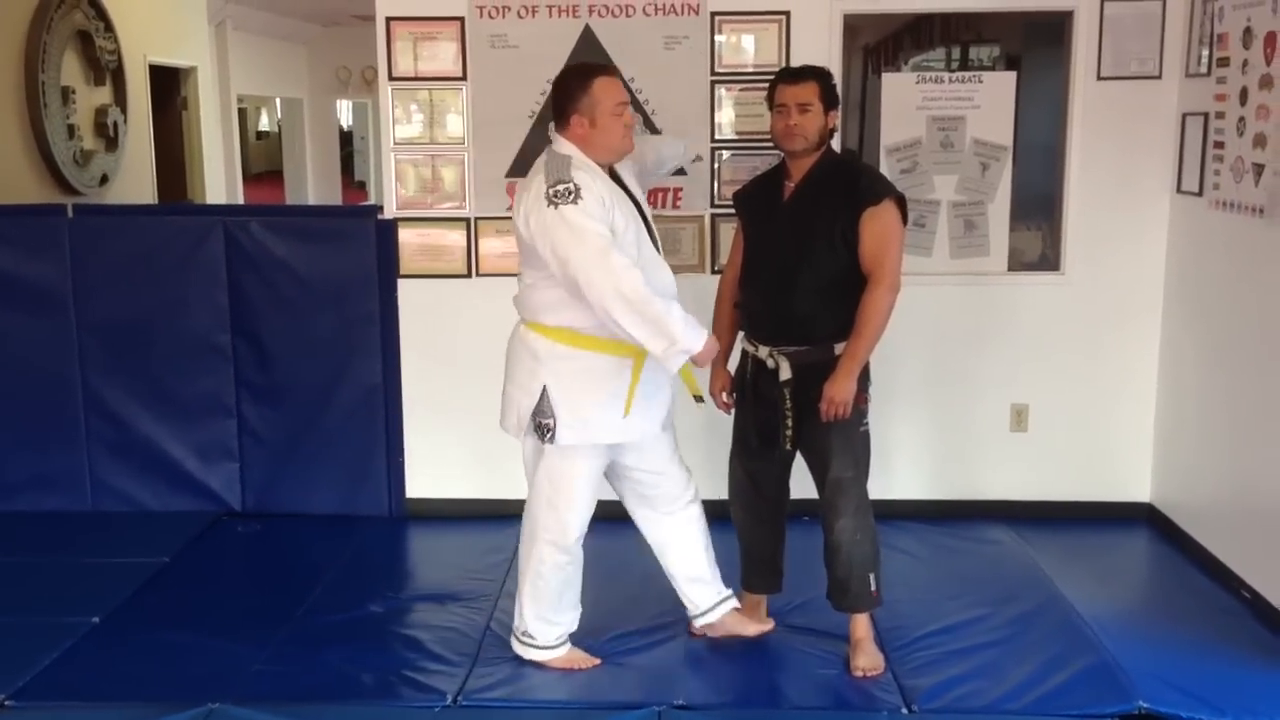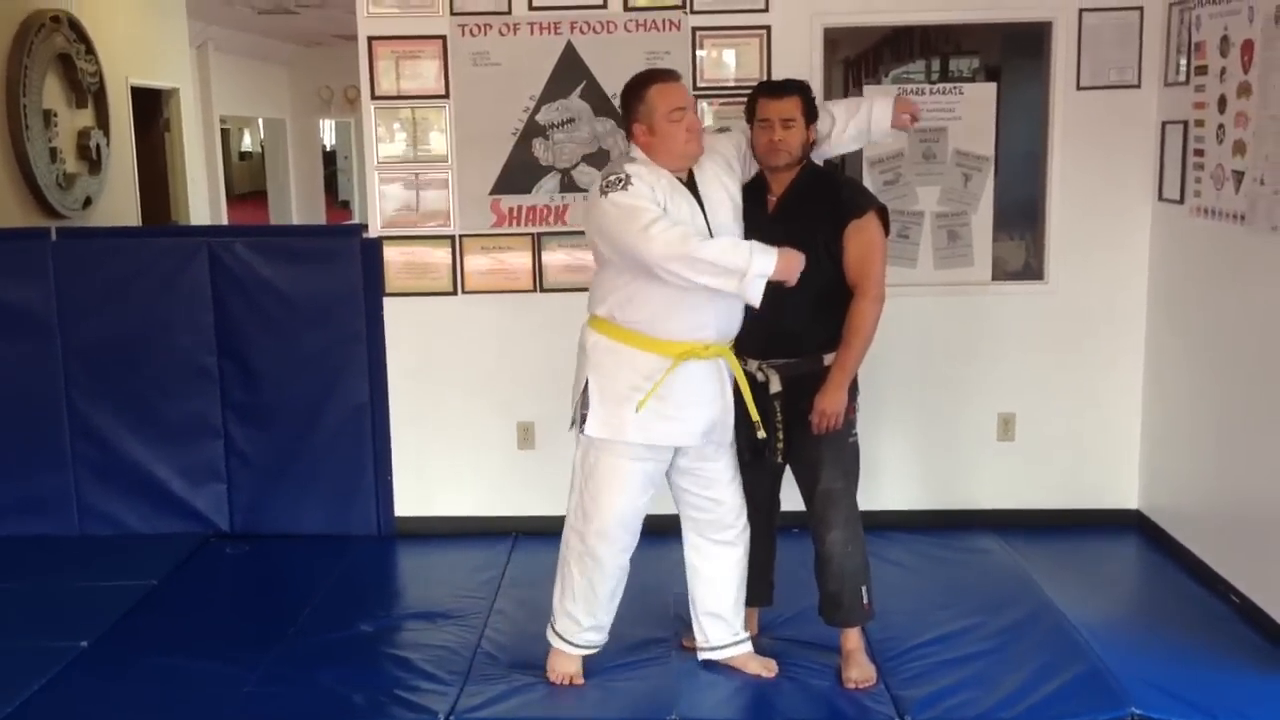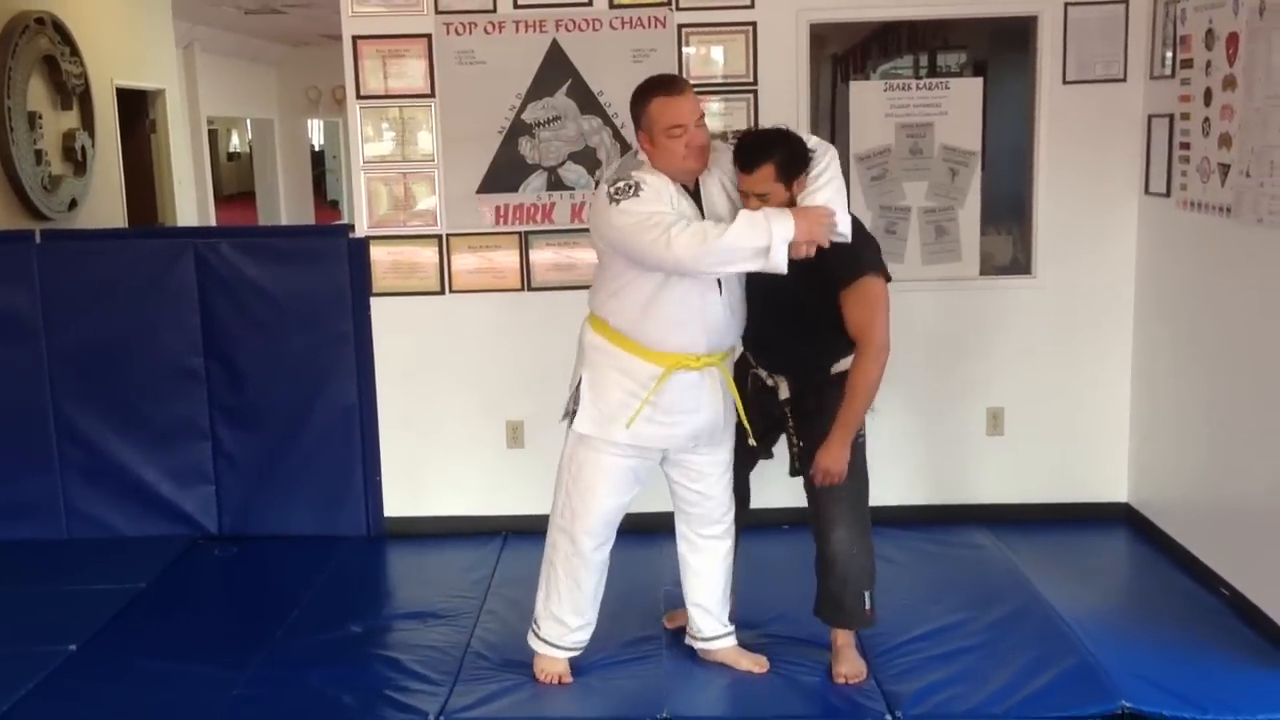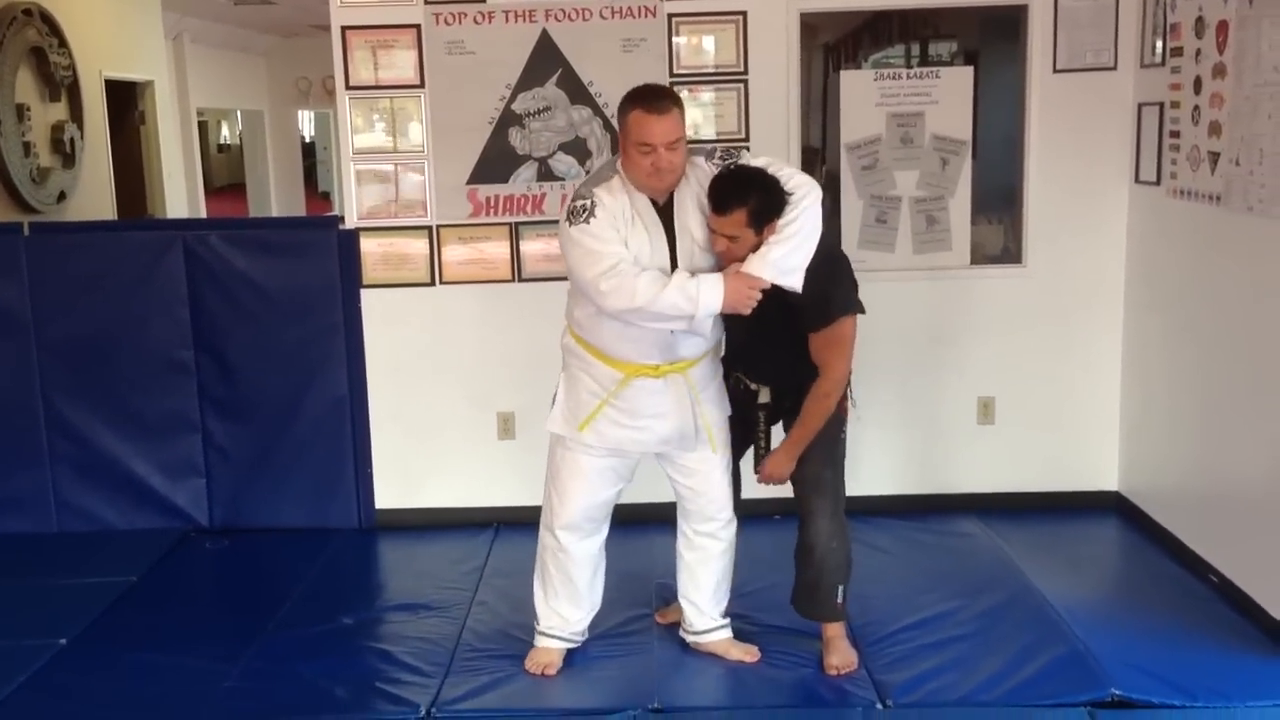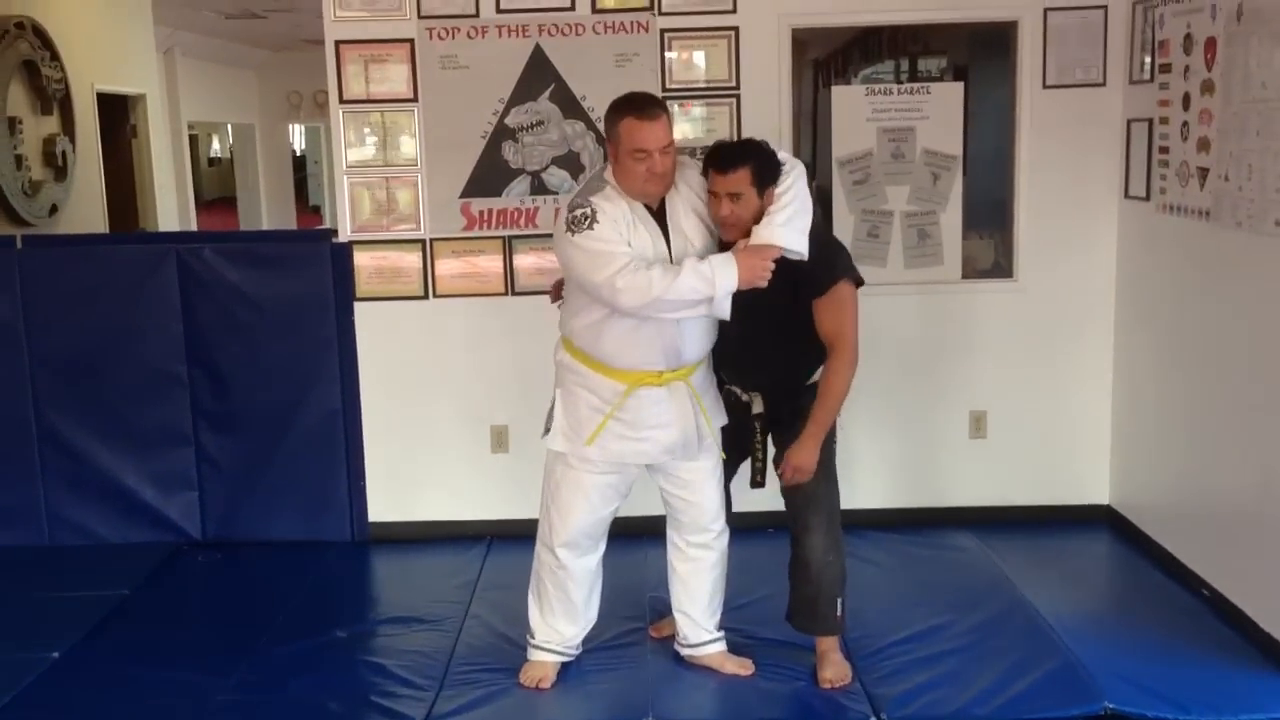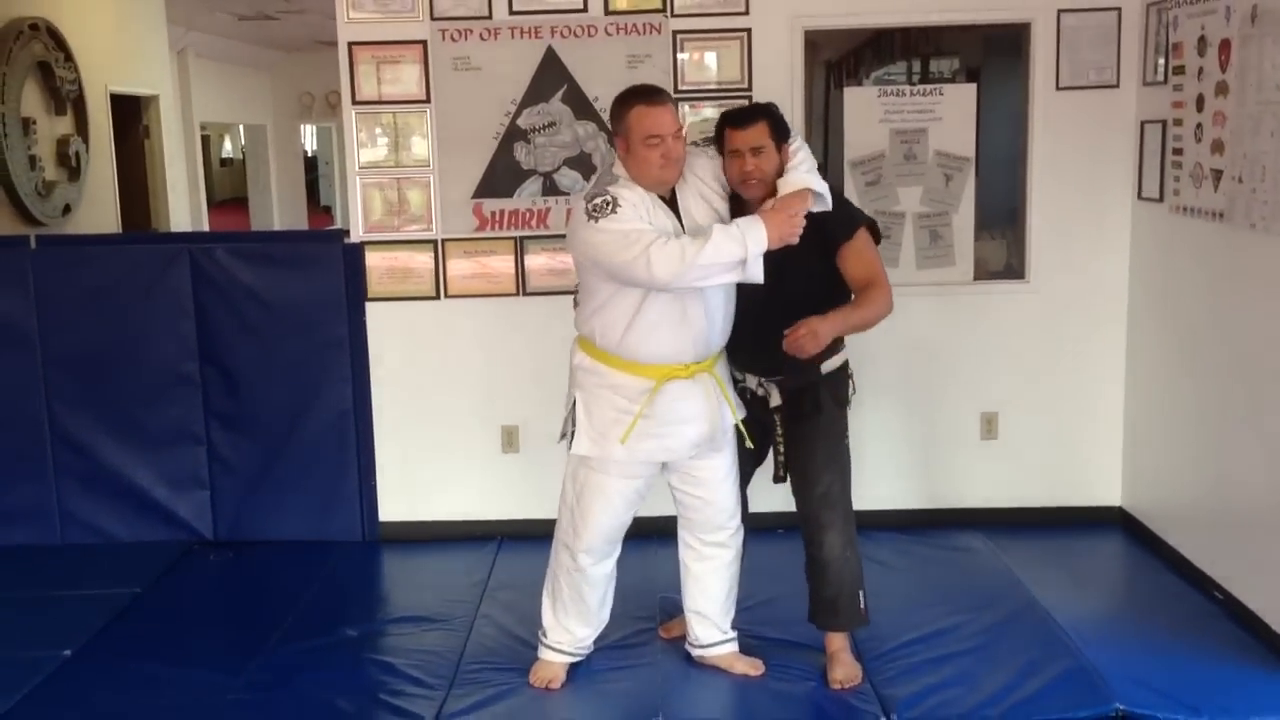
dt=0.4s
person 1, frame 1
left shoulder: (610, 165)
right shoulder: (557, 190)
left elbow: (652, 156)
right elbow: (611, 284)
left wrist: (688, 145)
right wrist: (687, 338)
left hip: (628, 373)
right hip: (568, 377)
left knee: (669, 496)
right knee: (560, 518)
left ankle: (712, 607)
right ankle: (540, 639)
person 1, frame 2
left shoulder: (720, 157)
right shoulder: (620, 189)
right elbow: (670, 250)
left wrist: (879, 114)
right wrist: (768, 261)
left hip: (704, 380)
right hip: (632, 380)
left knee: (720, 519)
right knee: (605, 522)
left ankle: (723, 639)
right ankle: (571, 638)
person 1, frame 3
left shoulder: (728, 161)
right shoulder: (625, 193)
right elbow: (687, 249)
left wrist: (814, 221)
right wrist: (785, 231)
left hip: (705, 383)
right hip: (625, 380)
left knee: (710, 516)
right knee: (586, 519)
left ankle: (712, 634)
right ankle: (555, 639)
person 1, frame 4
left shoulder: (715, 174)
right shoulder: (593, 205)
left elbow: (801, 193)
right elbow: (619, 291)
left wrist: (761, 271)
right wrist: (714, 293)
left hip: (692, 384)
right hip: (606, 386)
left knee: (711, 513)
right knee: (573, 516)
left ankle: (706, 626)
right ankle: (557, 631)
person 1, frame 5
left shoulder: (697, 178)
right shoulder: (587, 216)
left elbow: (783, 173)
right elbow: (635, 288)
left wrist: (771, 239)
right wrist: (729, 272)
left hip: (685, 392)
right hip: (603, 396)
left knee: (702, 525)
right knee: (572, 530)
left ankle: (701, 640)
right ankle: (551, 645)
person 1, frame 6
left shoulder: (704, 170)
right shoulder: (603, 208)
right elbow: (663, 263)
left wrist: (799, 188)
right wrist: (756, 236)
left hip: (701, 389)
right hip: (621, 394)
left knee: (716, 523)
right knee: (591, 533)
left ankle: (712, 640)
right ankle: (560, 645)
person 2, frame 1
left shoulder: (864, 190)
right shoulder: (755, 195)
left elbow: (883, 283)
right elbow: (733, 281)
left wrist: (847, 370)
right wrist: (719, 361)
left hip: (827, 370)
right hip: (760, 368)
left knee: (844, 502)
right knee: (753, 491)
left ankle: (861, 629)
right ankle: (753, 601)
person 2, frame 2
left shoulder: (846, 201)
right shoulder: (737, 203)
left elbow: (868, 293)
left wrist: (836, 383)
left hip: (818, 381)
right hip: (748, 378)
left knee: (832, 514)
right knee: (742, 506)
left ankle: (853, 642)
right ankle: (746, 619)
person 2, frame 3
left shoulder: (846, 245)
left elbow: (873, 347)
left wrist: (840, 439)
left hip: (825, 386)
right hip: (755, 377)
left knee: (839, 513)
left ankle: (843, 637)
person 2, frame 4
left shoulder: (821, 273)
right shoulder: (717, 252)
left elbow: (832, 376)
left wrist: (788, 451)
left hip: (809, 390)
right hip: (740, 379)
left knee: (820, 504)
left ankle: (833, 629)
person 2, frame 5
left shoulder: (814, 252)
left elbow: (842, 351)
left wrist: (811, 439)
left hip: (797, 398)
right hip: (728, 391)
left knee: (813, 518)
left ankle: (827, 640)
person 2, frame 6
left shoulder: (827, 218)
left elbow: (877, 292)
left wrist: (832, 323)
left hip: (816, 386)
right hip: (740, 385)
left knee: (824, 515)
left ankle: (838, 637)
